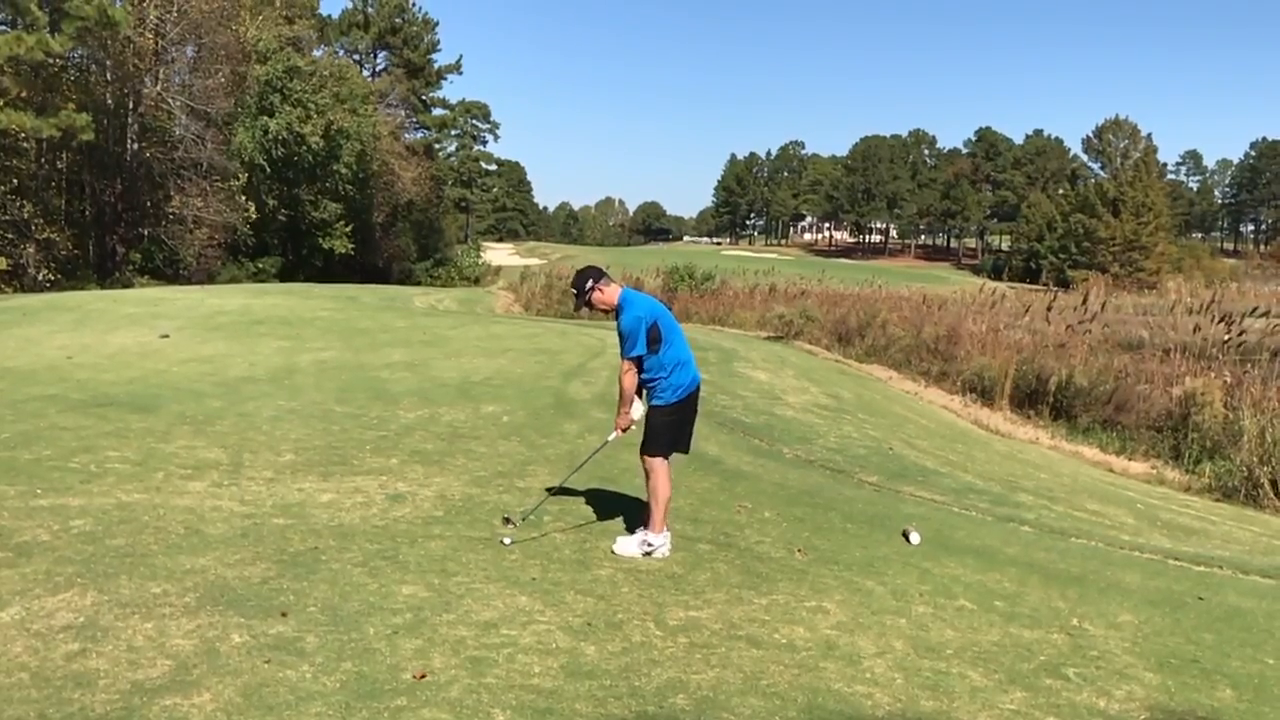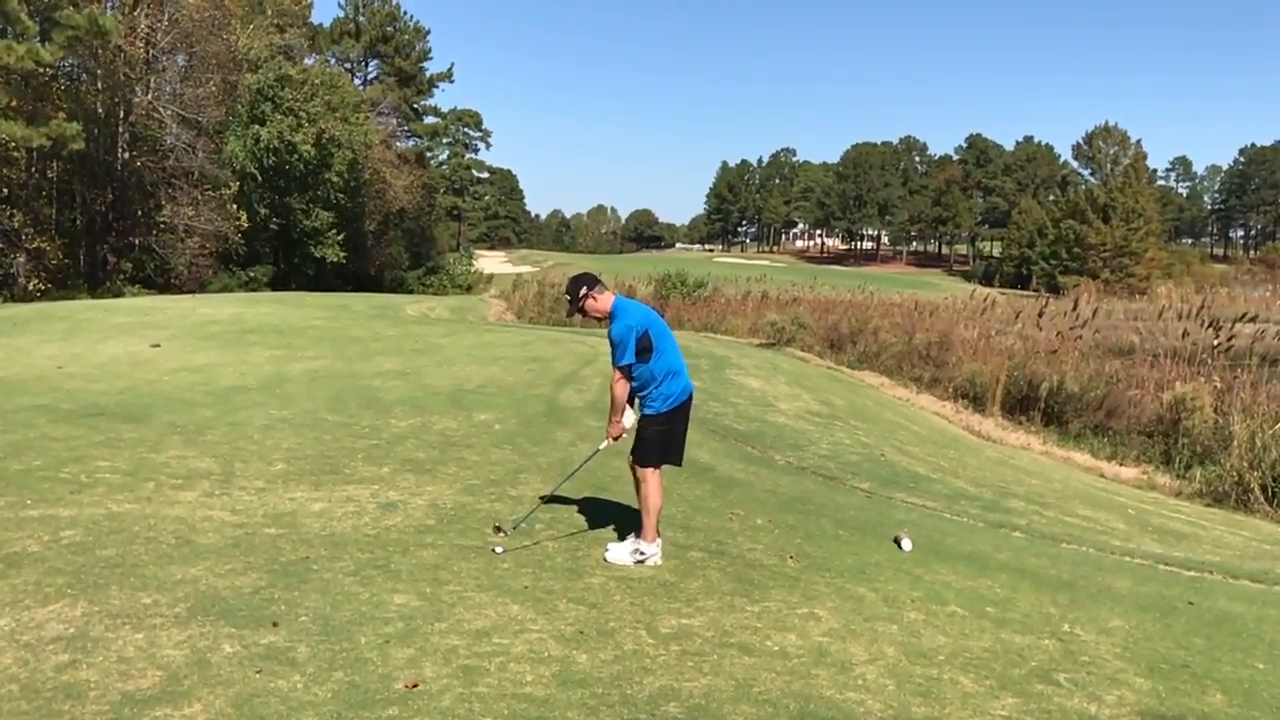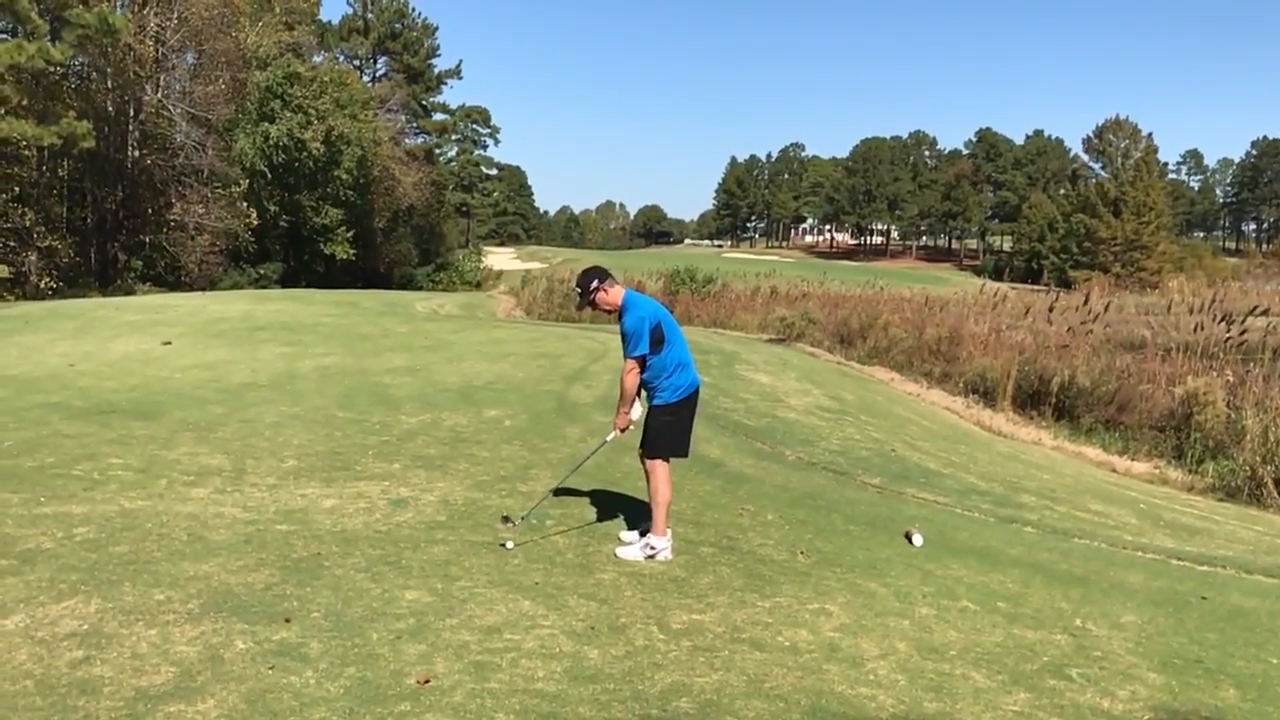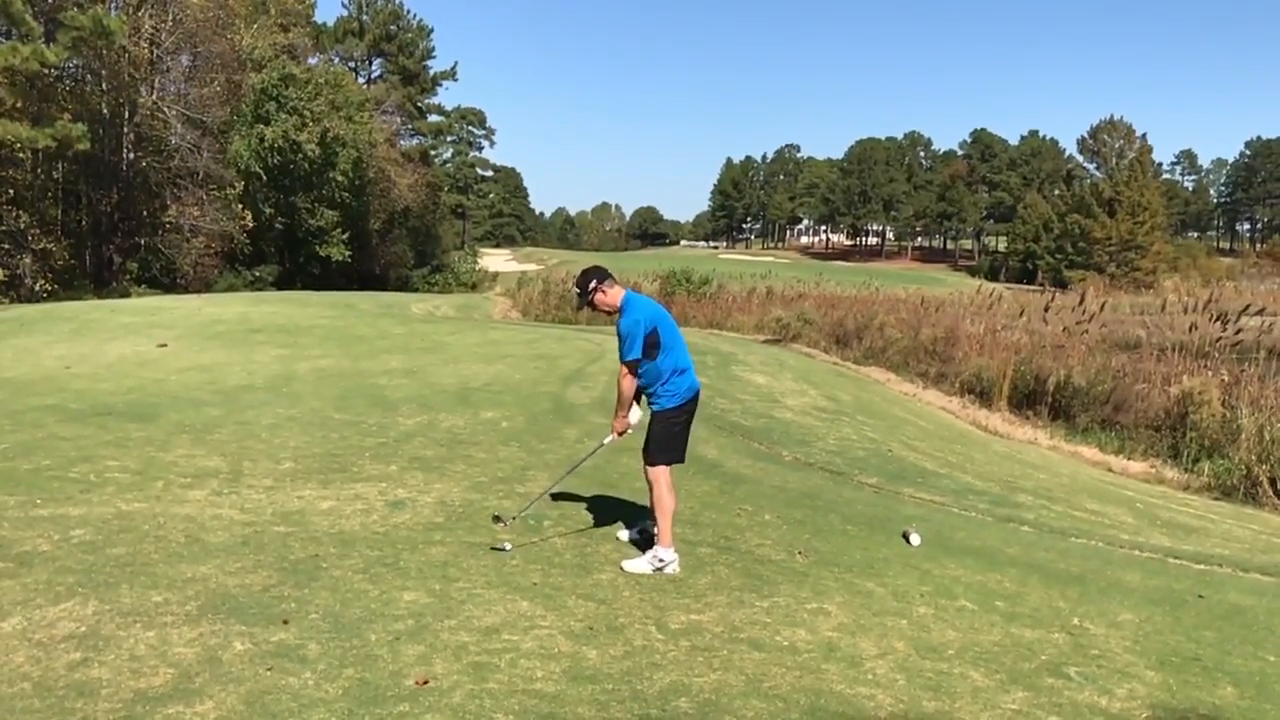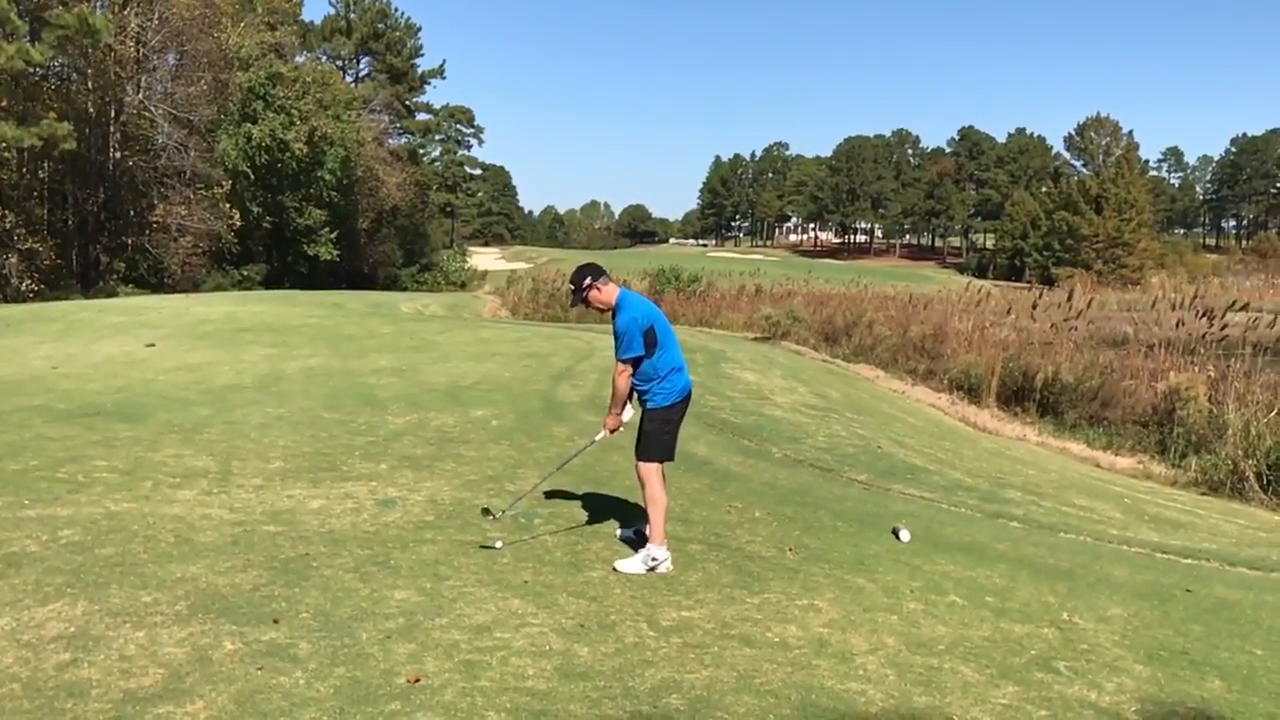
dt=0.7s
person 1, frame 1
left shoulder: (632, 313)
right shoulder: (633, 303)
left elbow: (629, 370)
right elbow: (640, 365)
left wrist: (623, 412)
right wrist: (635, 402)
left hip: (673, 389)
right hip: (671, 388)
left knee: (655, 460)
right knee: (652, 458)
left ankle: (656, 538)
right ankle: (657, 528)
person 1, frame 2
left shoulder: (623, 323)
right shoulder: (626, 310)
left elbow: (620, 379)
left wrist: (614, 421)
right wrist: (627, 410)
left hip: (664, 399)
right hip: (666, 396)
left knee: (646, 469)
right knee: (641, 465)
left ankle: (648, 547)
right ankle: (648, 536)
person 1, frame 3
left shoulder: (636, 314)
right shoulder: (633, 307)
left elbow: (631, 370)
right elbow: (639, 367)
left wrist: (622, 412)
right wrist: (630, 405)
left hip: (674, 392)
right hip: (666, 391)
left knee: (656, 462)
right knee: (648, 457)
left ankle: (658, 542)
right ankle: (658, 527)
person 1, frame 4
left shoulder: (631, 317)
right shoulder: (636, 305)
left elbow: (627, 375)
left wrist: (620, 416)
right wrist: (631, 407)
left hip: (671, 397)
right hip: (672, 393)
left knee: (657, 469)
right knee: (652, 460)
left ankle: (664, 553)
right ankle: (656, 525)
person 1, frame 5
left shoulder: (628, 315)
right shoulder: (629, 305)
left elbow: (624, 372)
right elbow: (631, 368)
left wrist: (613, 413)
right wrist: (621, 407)
left hip: (665, 395)
right hip: (664, 392)
left knee: (648, 467)
right knee: (651, 462)
left ankle: (657, 551)
right ankle: (653, 527)
